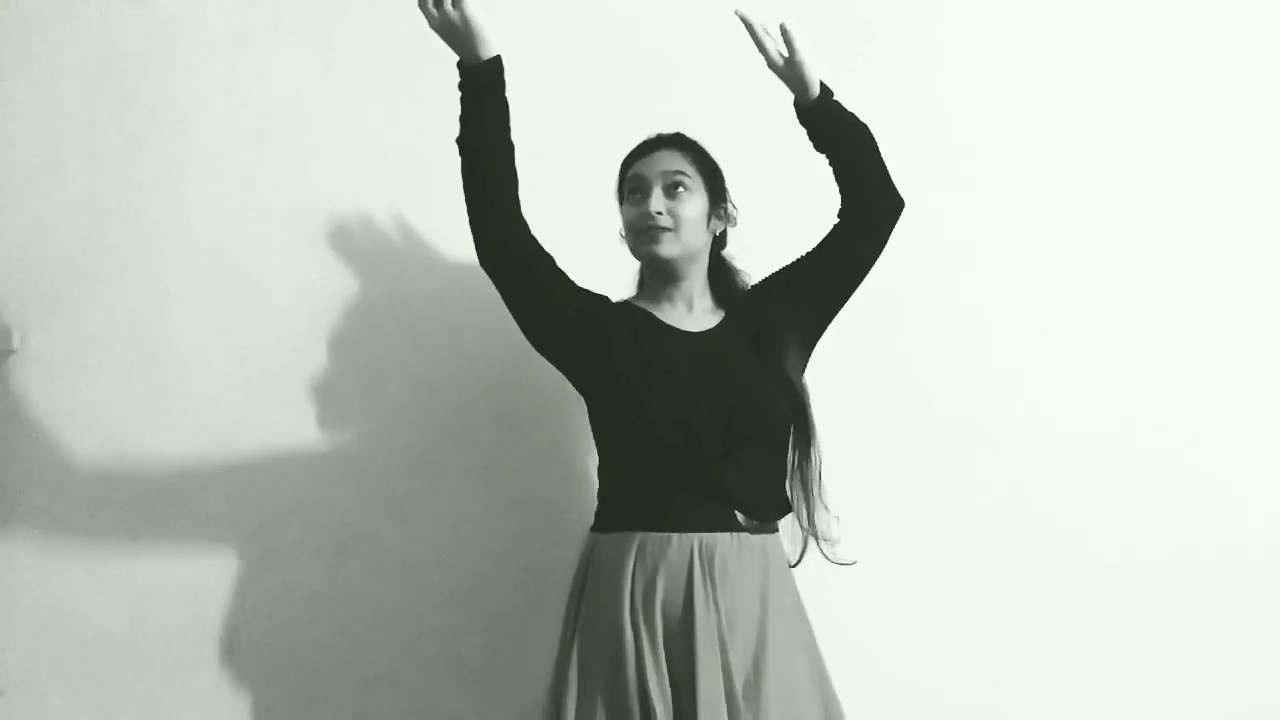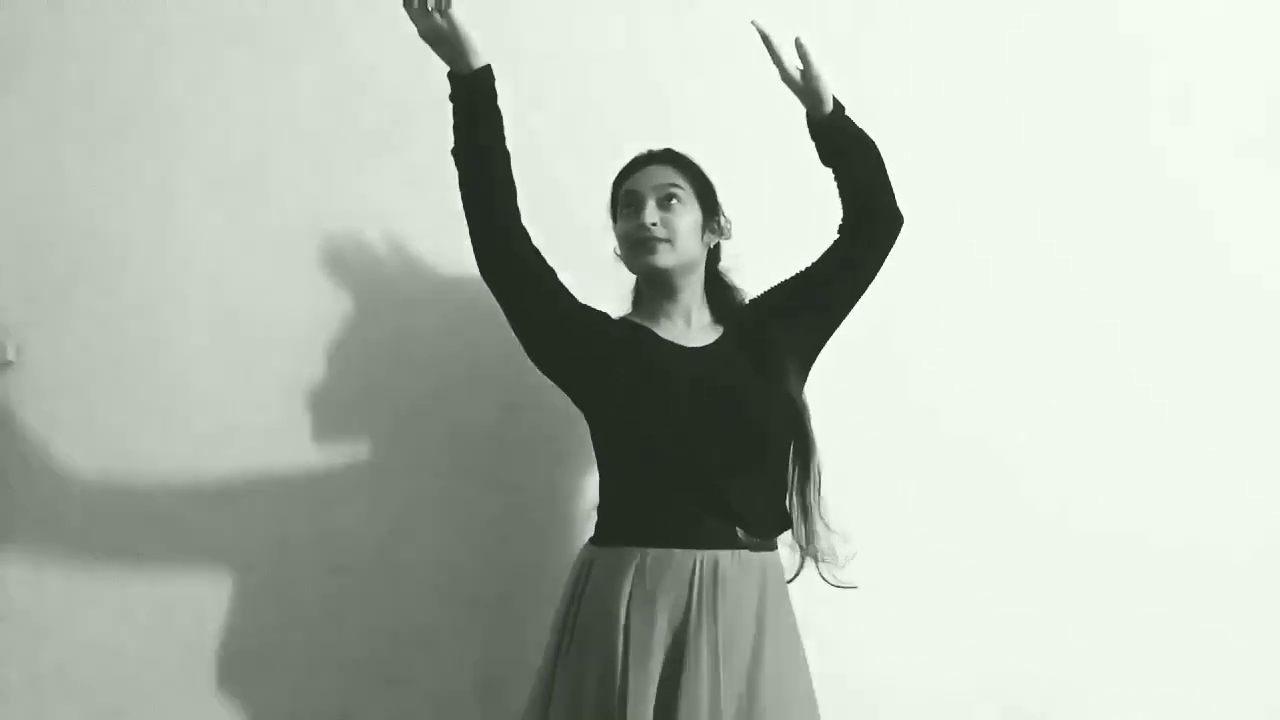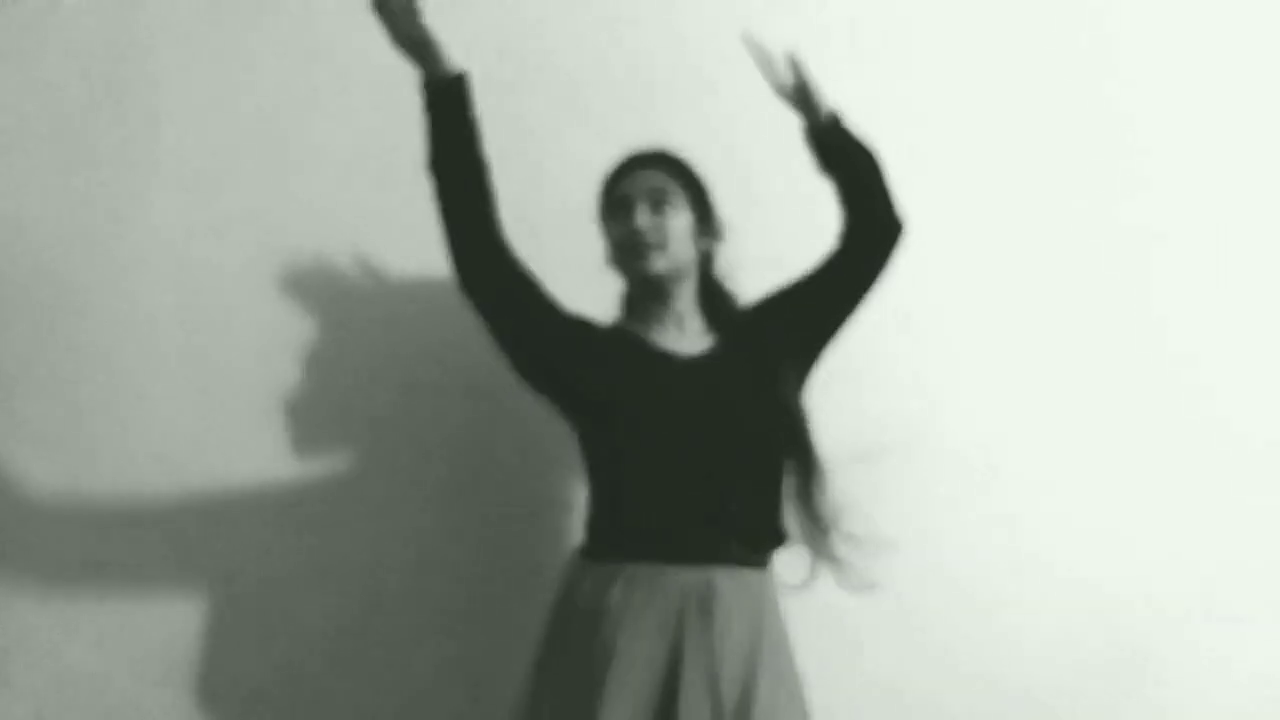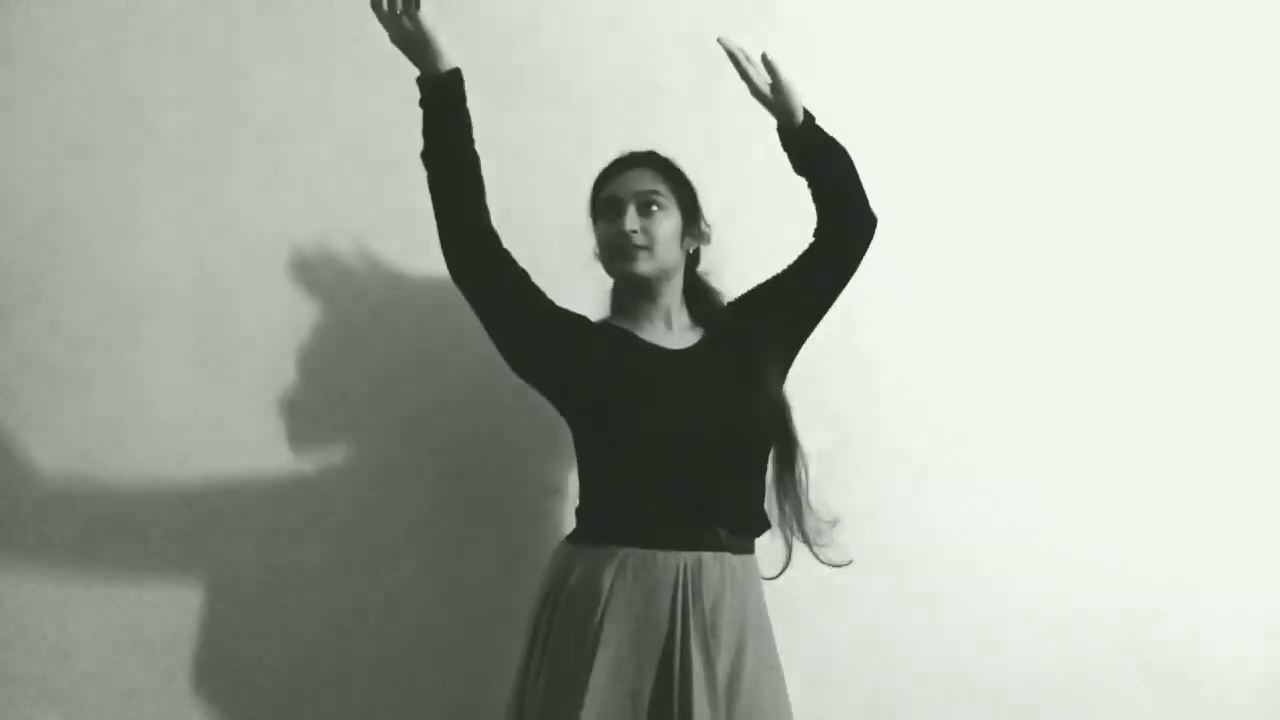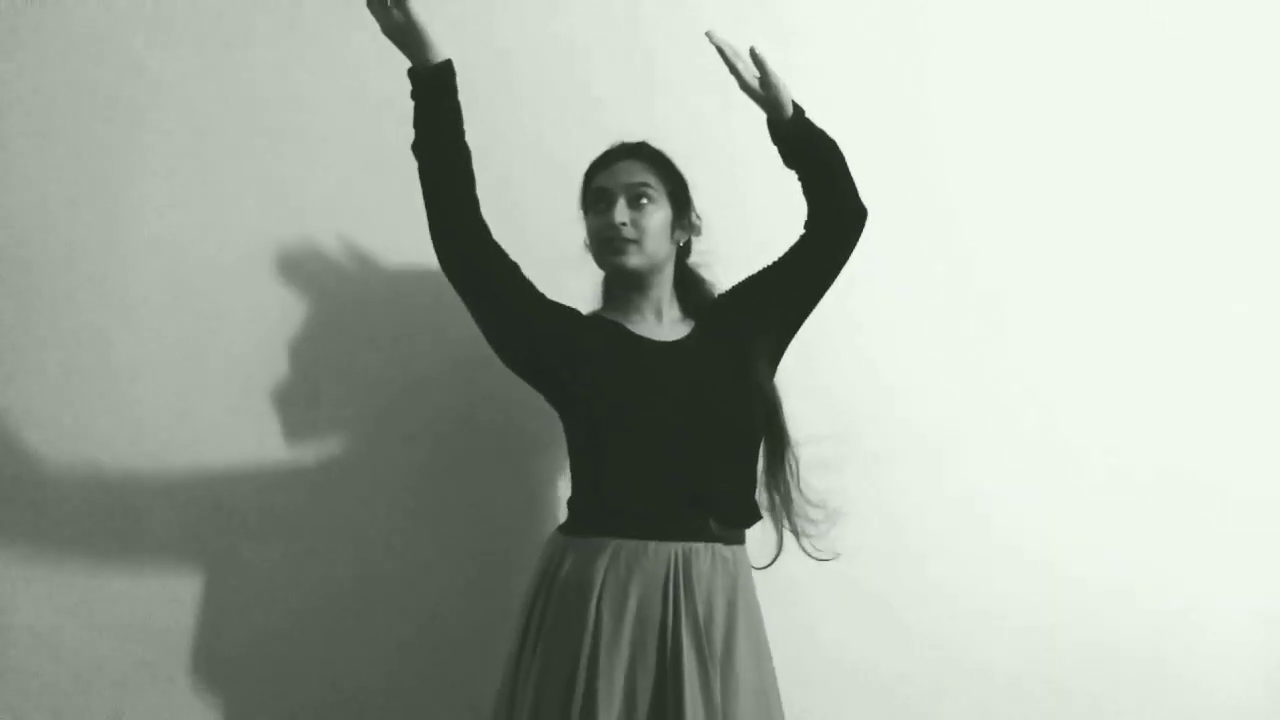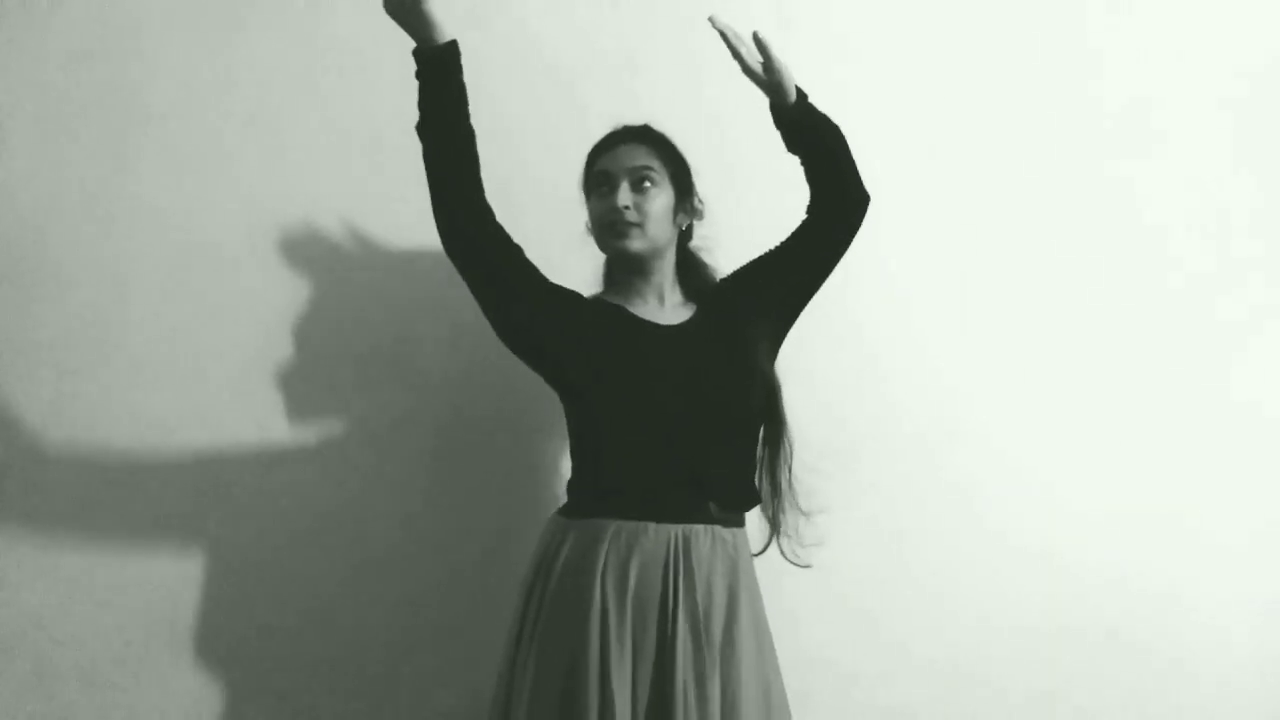
dt=0.7s
person 1, frame 1
left shoulder: (774, 318)
right shoulder: (600, 329)
left elbow: (876, 205)
right elbow: (500, 234)
left wrist: (810, 96)
right wrist: (480, 68)
left hip: (750, 594)
right hip: (634, 594)
person 1, frame 2
left shoulder: (772, 332)
right shoulder: (598, 345)
left elbow: (874, 222)
right elbow: (501, 242)
left wrist: (824, 113)
right wrist: (470, 78)
left hip: (746, 607)
right hip: (630, 604)
person 1, frame 3
left shoulder: (768, 341)
right shoulder: (587, 354)
left elbow: (875, 230)
right elbow: (480, 253)
left wrist: (819, 119)
right wrist: (444, 84)
left hip: (737, 622)
right hip: (616, 617)
person 1, frame 4
left shoulder: (751, 335)
right shoulder: (577, 349)
left elbow: (849, 226)
right elbow: (471, 244)
left wrist: (793, 120)
right wrist: (440, 80)
left hip: (720, 609)
right hip: (603, 601)
person 1, frame 5
left shoulder: (741, 326)
right shoulder: (567, 341)
left elbow: (840, 217)
right elbow: (461, 235)
left wrist: (784, 114)
right wrist: (431, 71)
left hip: (711, 597)
right hip: (595, 592)
person 1, frame 6
left shoulder: (743, 312)
right shoulder: (569, 323)
left elbow: (843, 202)
right elbow: (466, 219)
left wrist: (787, 101)
left hip: (711, 584)
right hip: (594, 579)
